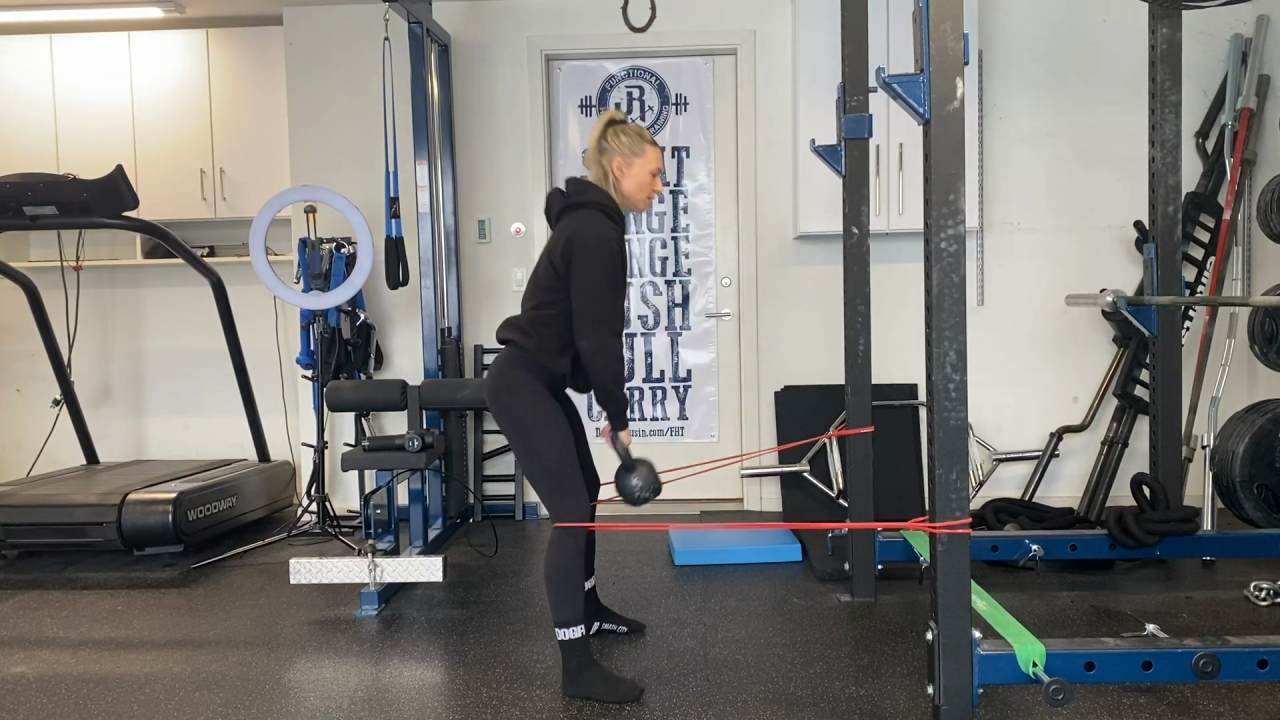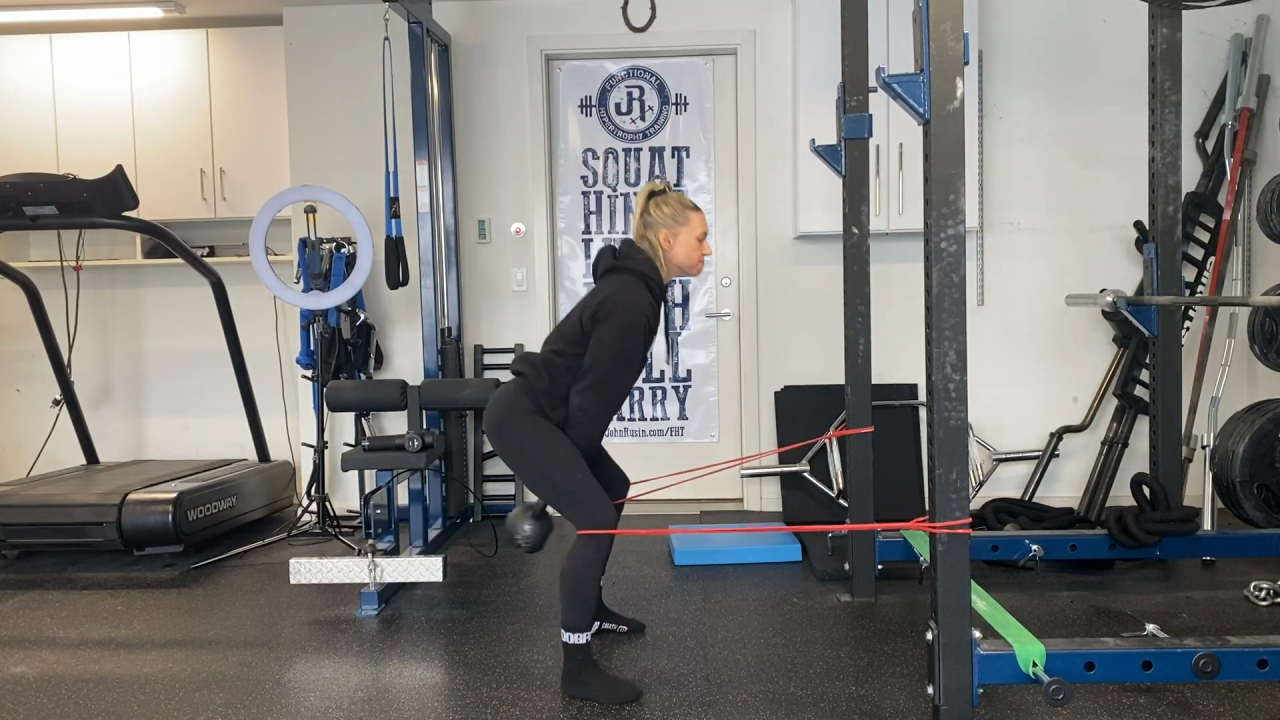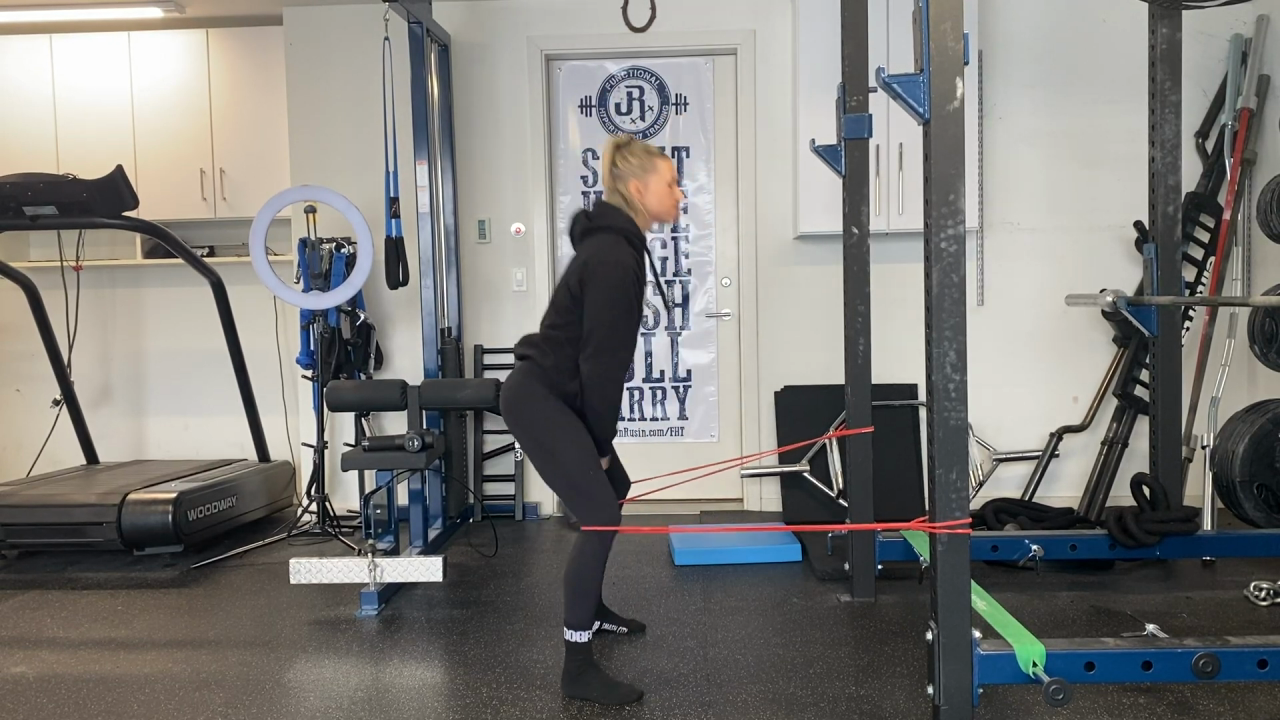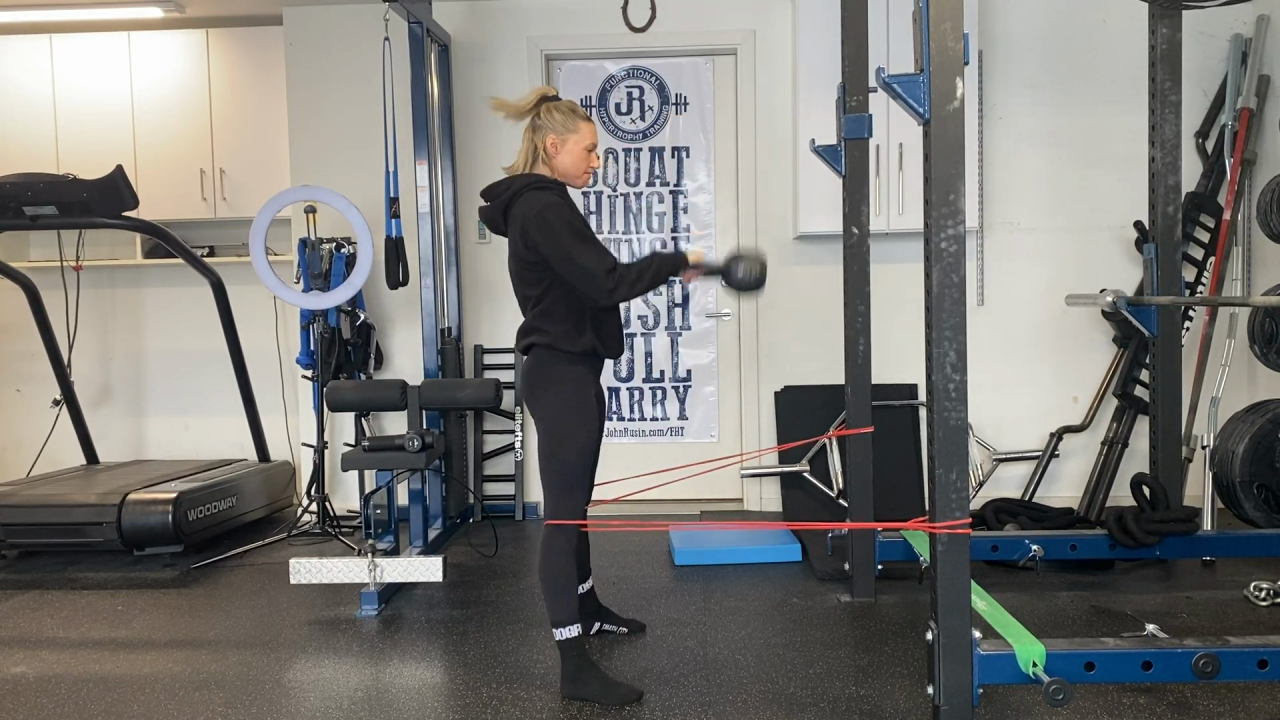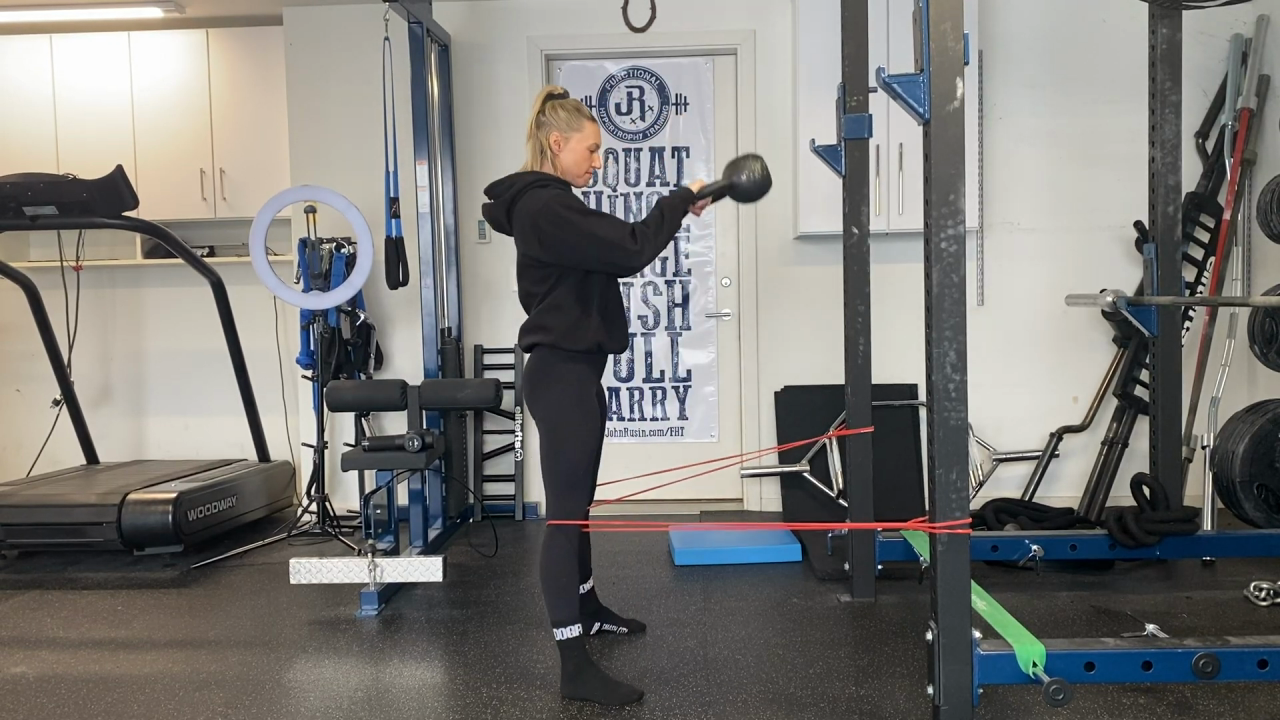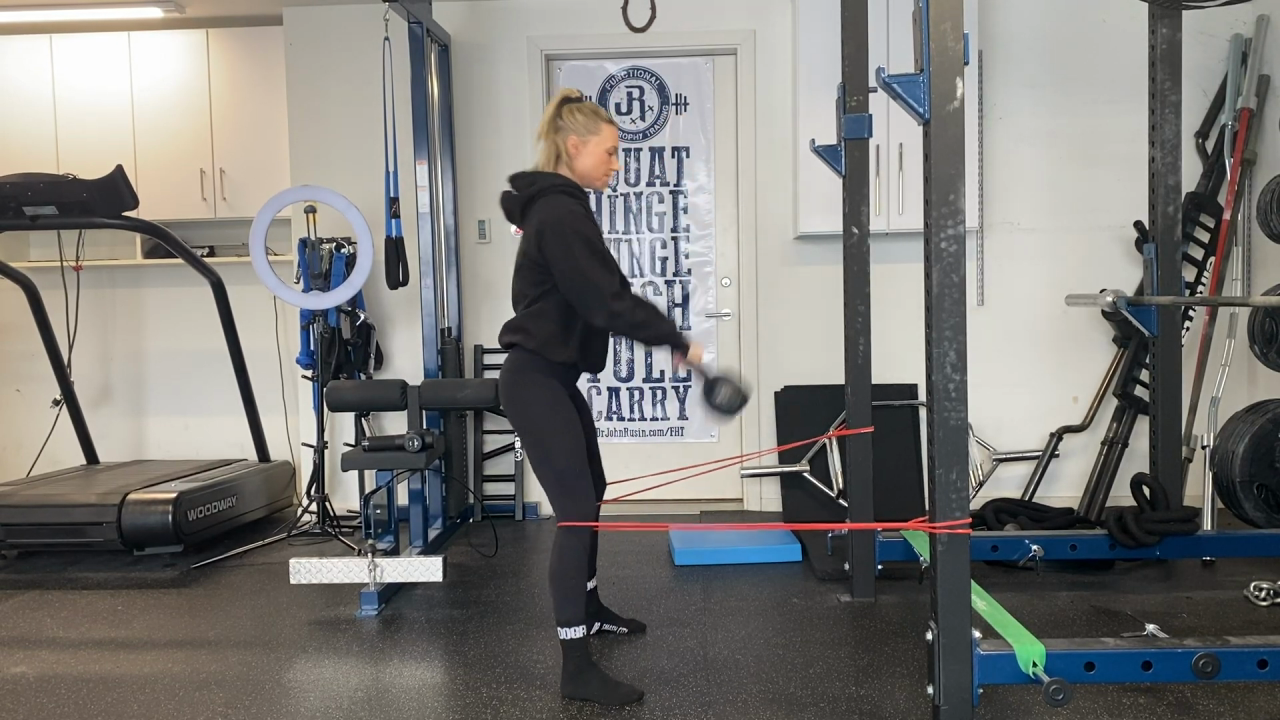
dt=0.3s
person 1, frame 1
left shoulder: (594, 224)
right shoulder: (595, 233)
left elbow: (590, 333)
right elbow: (597, 339)
left wrist: (608, 413)
right wrist: (619, 417)
left hip: (538, 381)
right hip: (524, 385)
left knee: (583, 495)
right knee: (573, 511)
left ankle: (588, 608)
right ankle: (576, 665)
person 1, frame 2
left shoulder: (637, 287)
right shoulder: (632, 301)
left elbow: (594, 388)
right elbow: (595, 395)
left wrist: (587, 469)
right wrist: (578, 470)
left hip: (541, 411)
right hip: (522, 417)
left knee: (612, 492)
right knee: (594, 518)
left ankle: (590, 609)
right ankle: (577, 668)
person 1, frame 3
left shoulder: (618, 243)
right shoulder: (613, 255)
left elbow: (603, 352)
right elbow: (601, 360)
left wrist: (600, 440)
right wrist: (601, 441)
left hip: (559, 393)
right hip: (539, 397)
left knee: (614, 489)
right knee: (599, 515)
left ankle: (592, 606)
right ankle: (577, 666)
person 1, frame 4
left shoulder: (544, 204)
right shoulder: (538, 208)
left elbow: (592, 278)
right elbow: (605, 281)
left wrist: (669, 265)
right wrist: (677, 262)
left hip: (572, 370)
right hip: (561, 375)
left knee: (576, 501)
right knee: (565, 512)
left ankle: (586, 608)
right ankle: (574, 665)
person 1, frame 5
left shoulder: (547, 204)
right shoulder: (544, 207)
left elbow: (616, 246)
right elbow: (628, 248)
left wrist: (678, 206)
right wrist: (681, 201)
left hip: (575, 370)
right hip: (561, 374)
left knee: (579, 499)
right knee: (566, 512)
left ankle: (587, 607)
right ankle: (575, 667)
person 1, frame 6
left shoulder: (562, 208)
right shoulder: (558, 215)
left elbow: (604, 292)
right elbow: (604, 303)
left wrist: (667, 334)
right wrist: (676, 340)
left hip: (556, 377)
right hip: (536, 381)
left knee: (590, 494)
right knee: (576, 511)
left ankle: (587, 608)
right ankle: (576, 666)
